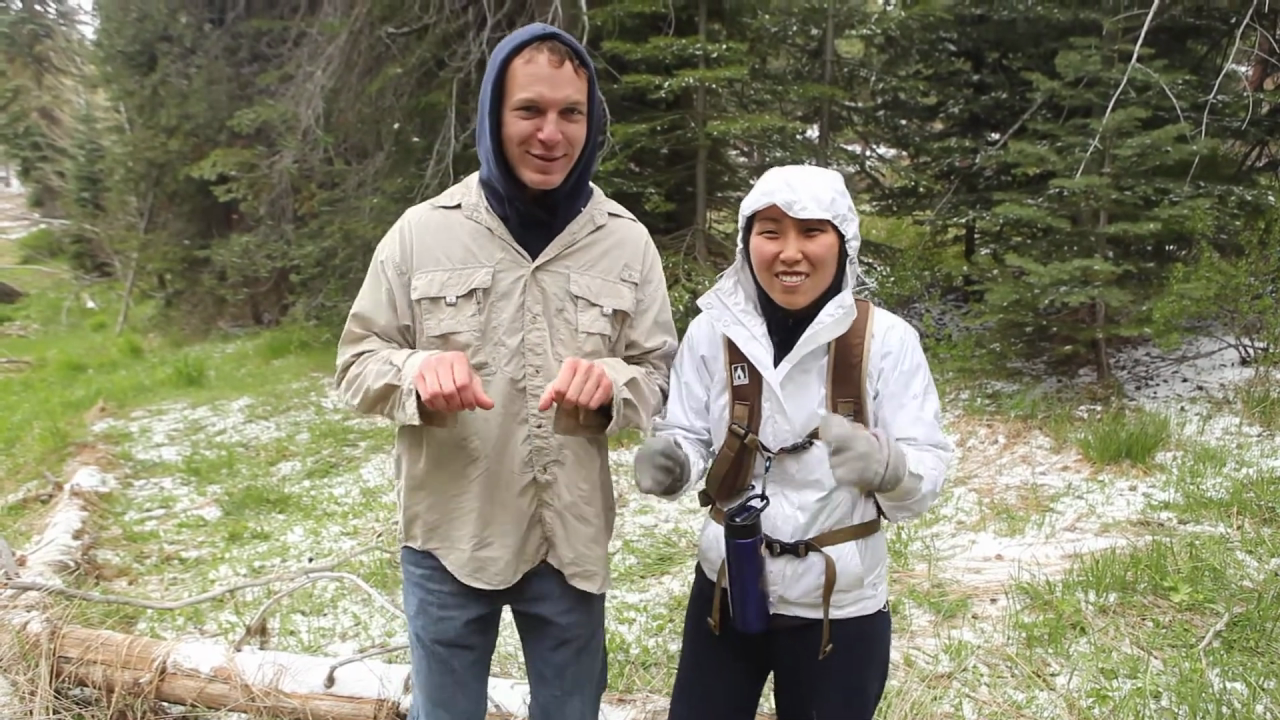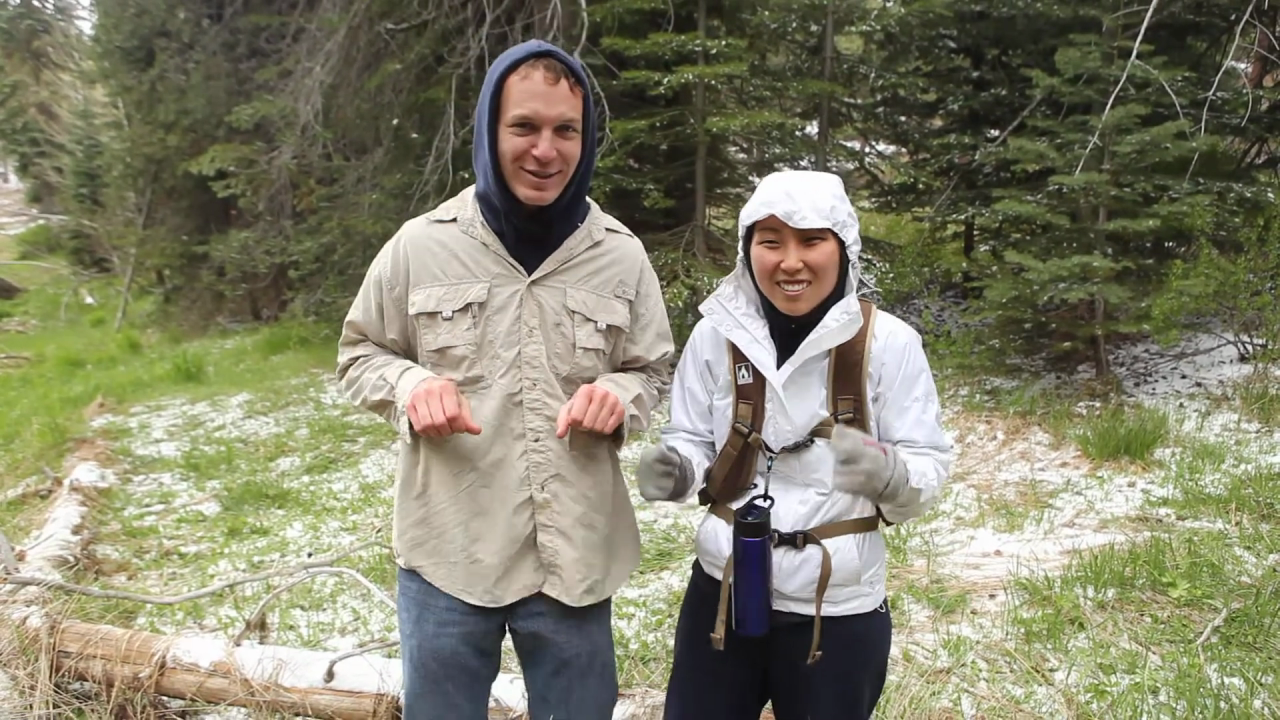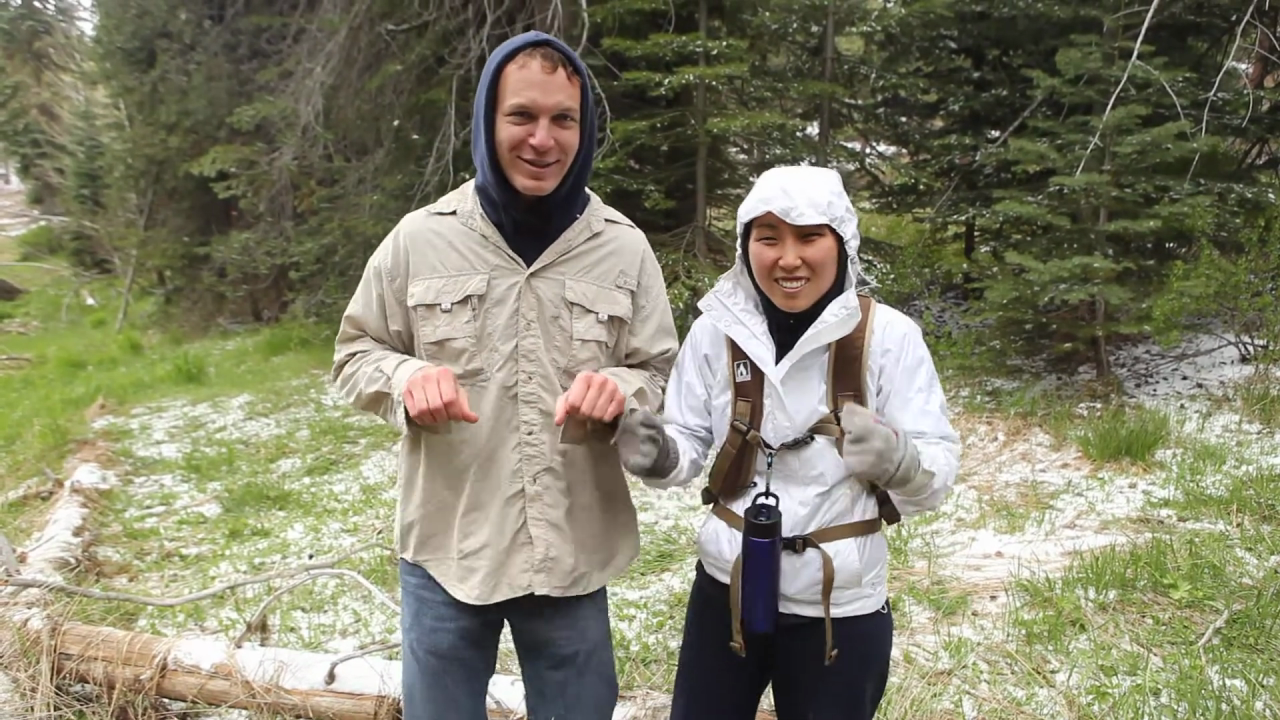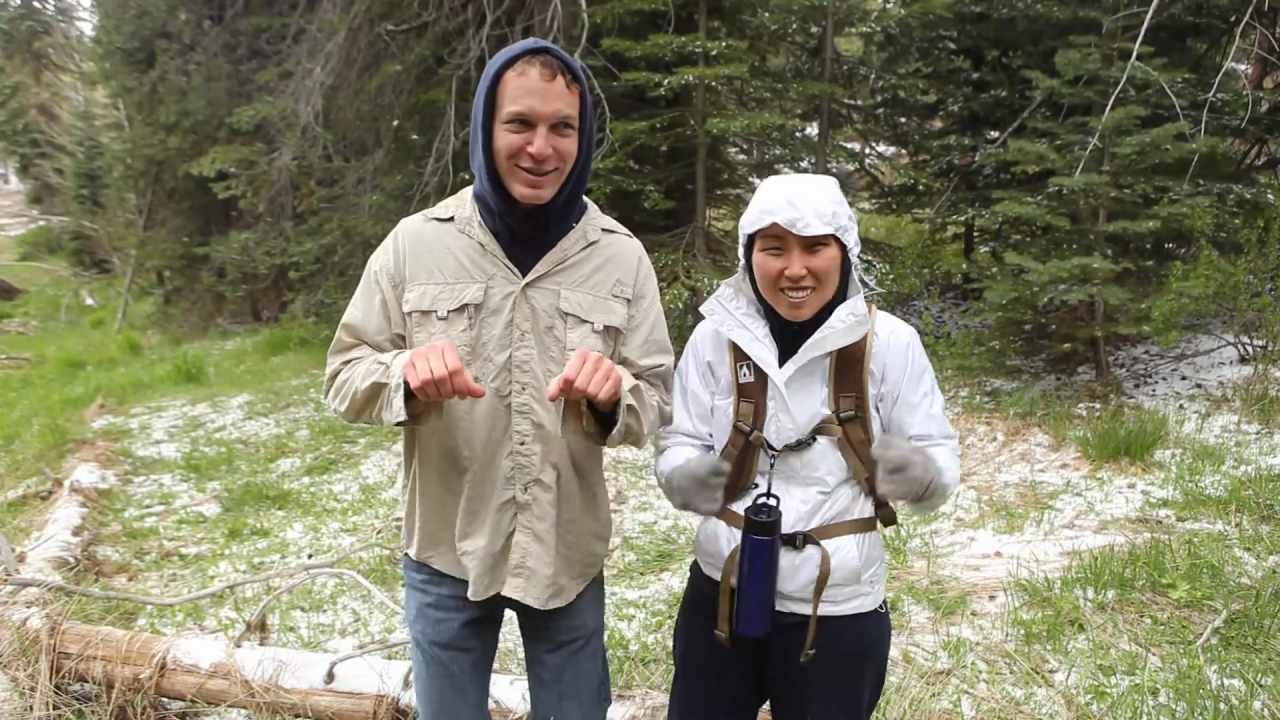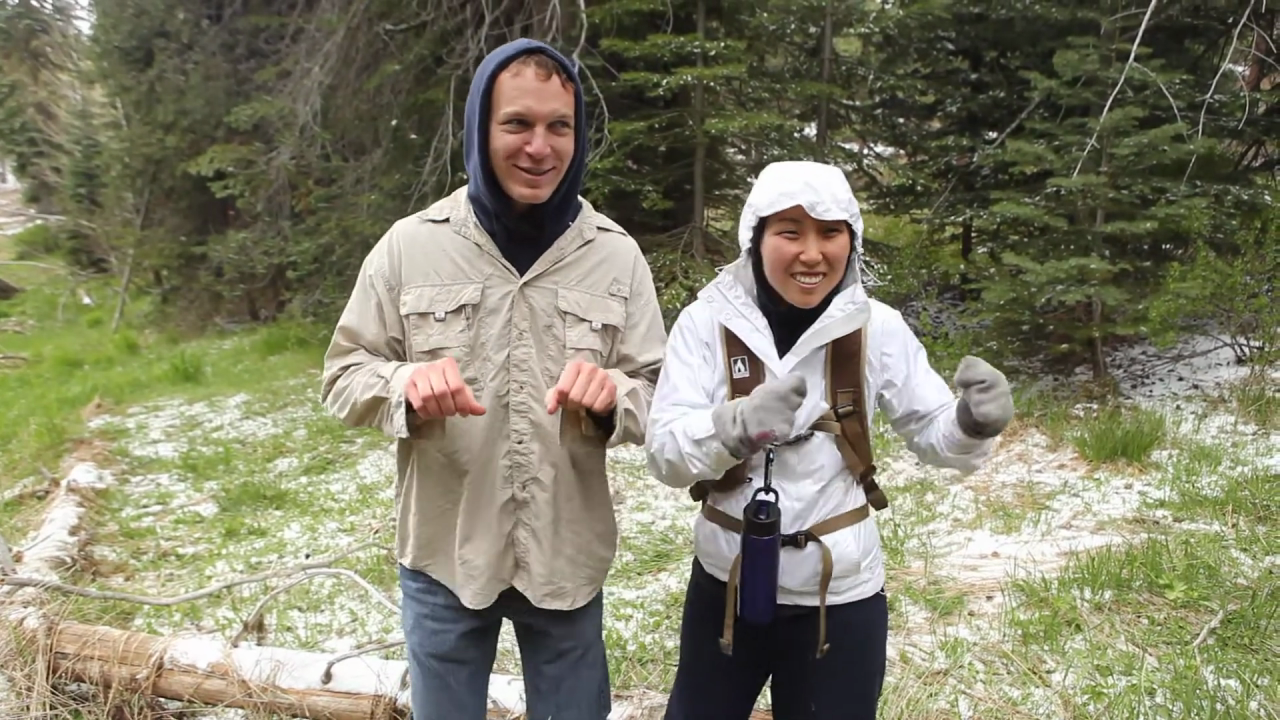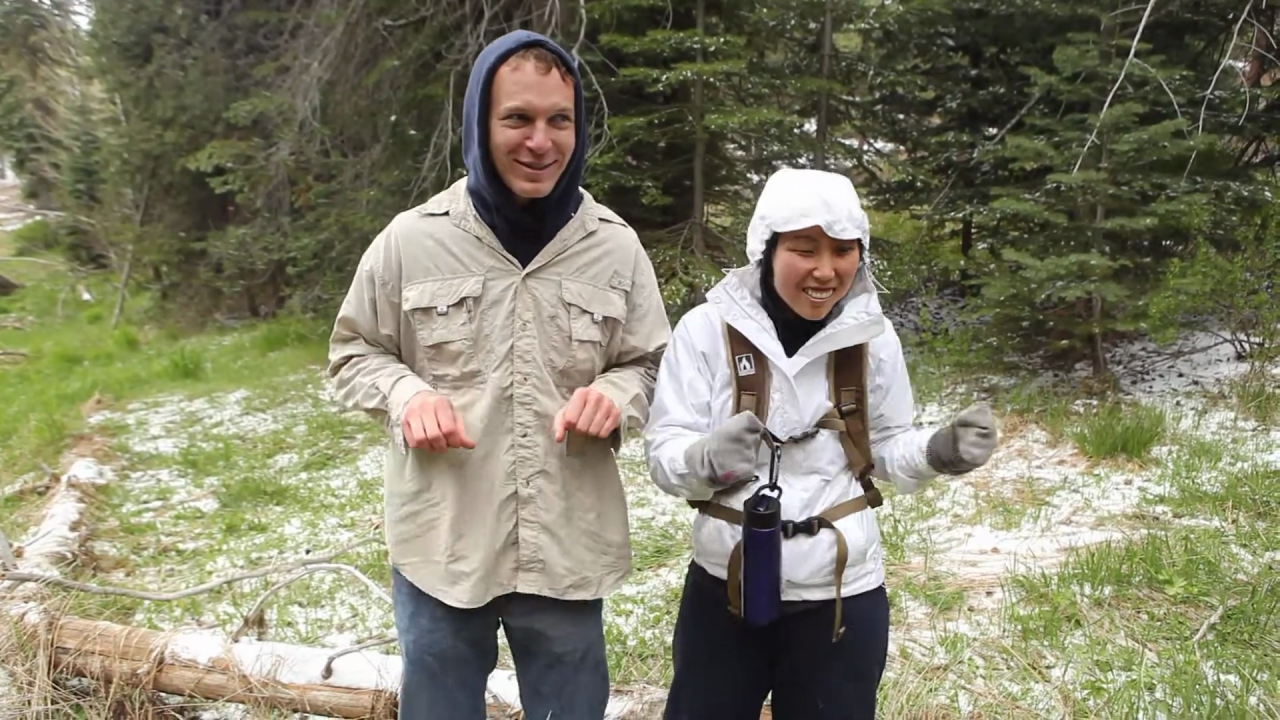
dt=0.2s
person 1, frame 1
left shoulder: (625, 242)
right shoulder: (422, 232)
left elbow: (659, 375)
right elbow: (356, 367)
left wrist: (609, 384)
right wrist: (417, 369)
left hip: (571, 538)
right hip: (449, 535)
person 1, frame 2
left shoulder: (620, 255)
right shoulder: (419, 246)
left elbow: (652, 375)
right elbow: (359, 356)
left wrist: (617, 399)
right wrist: (409, 386)
left hip: (575, 558)
right hip: (445, 553)
person 1, frame 3
left shoulder: (624, 248)
right shoulder: (418, 239)
left elbow: (658, 373)
right elbow: (355, 354)
left wrist: (620, 389)
right wrist: (405, 377)
left hip: (573, 553)
right hip: (446, 550)
person 1, frame 4
left shoulder: (621, 257)
right shoulder: (414, 244)
left elbow: (654, 403)
right elbow: (344, 378)
left wrist: (614, 393)
right wrist: (405, 374)
left hip: (568, 551)
right hip: (446, 548)
person 1, frame 5
left shoulder: (616, 255)
right shoulder: (409, 246)
left elbow: (654, 396)
right elbow: (343, 380)
left wrist: (611, 400)
right wrist: (407, 384)
left hip: (567, 556)
right hip: (443, 555)
person 1, frame 6
left shoulder: (615, 245)
right shoulder: (410, 240)
left elbow: (651, 368)
right elbow: (353, 354)
left wrist: (616, 399)
right wrist: (404, 394)
left hip: (567, 553)
right hip: (439, 550)
person 2, frame 1
left shoulder: (886, 340)
right shoulder: (713, 332)
left elbow: (927, 470)
right elbow: (686, 435)
left wrist: (883, 462)
right wrist: (668, 462)
left hip: (841, 607)
right hip: (727, 590)
person 2, frame 2
left shoulder: (888, 343)
right shoulder: (716, 334)
left elbow: (928, 467)
right elbow: (692, 441)
left wrist: (884, 474)
right wrist: (671, 468)
left hip: (838, 605)
right hip: (725, 588)
person 2, frame 3
left shoulder: (888, 337)
right shoulder: (717, 331)
left elbow: (936, 473)
right elbow: (687, 441)
left wrist: (894, 456)
right wrist: (656, 451)
left hip: (840, 604)
right hip: (726, 587)
person 2, frame 4
left shoulder: (887, 342)
right shoulder: (716, 336)
left elbow: (935, 453)
right elbow: (682, 446)
left wrist: (921, 475)
right wrist: (685, 478)
left hip: (840, 604)
right hip: (724, 589)
person 2, frame 5
left shoulder: (875, 328)
right shoulder: (706, 323)
left elbow: (935, 431)
right elbow: (668, 452)
left wrist: (976, 418)
right wrist: (741, 422)
left hip: (839, 593)
right hip: (727, 584)
person 2, frame 6
left shoulder: (871, 334)
right shoulder: (706, 329)
left elbow: (886, 449)
right elbow: (665, 455)
left wrist: (944, 450)
right wrist: (711, 456)
left hip: (841, 591)
right hip: (725, 586)
